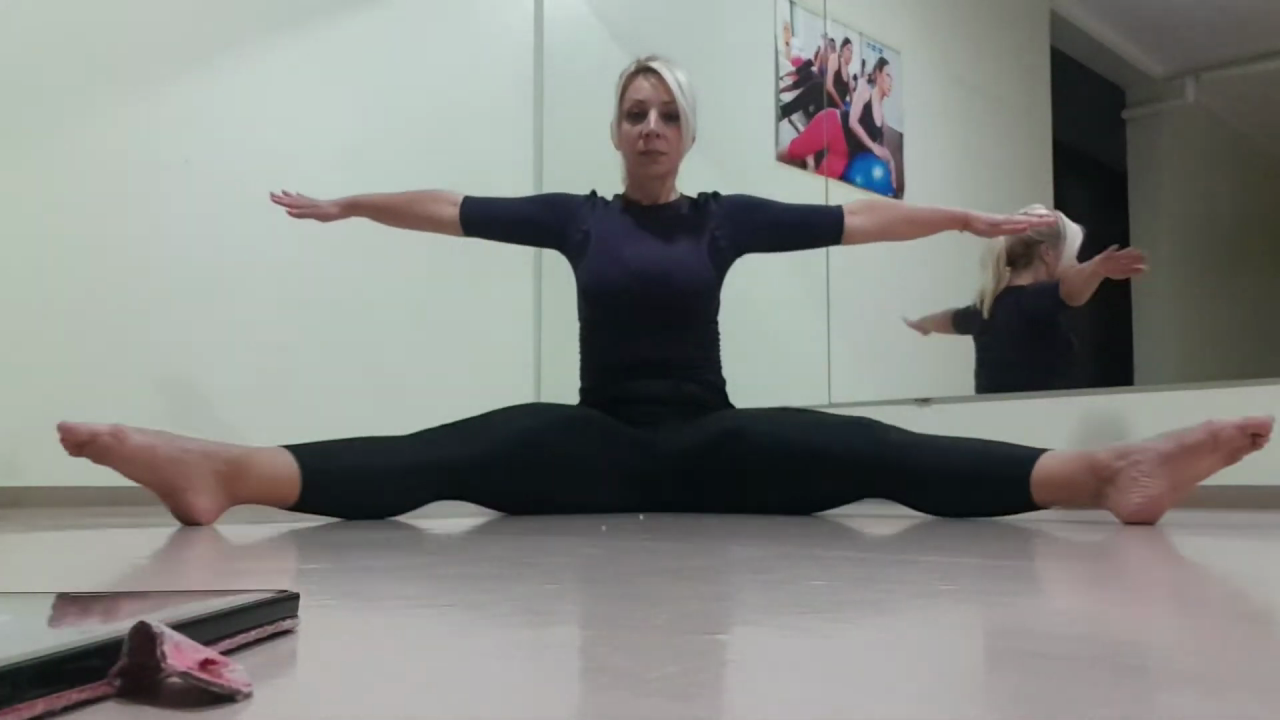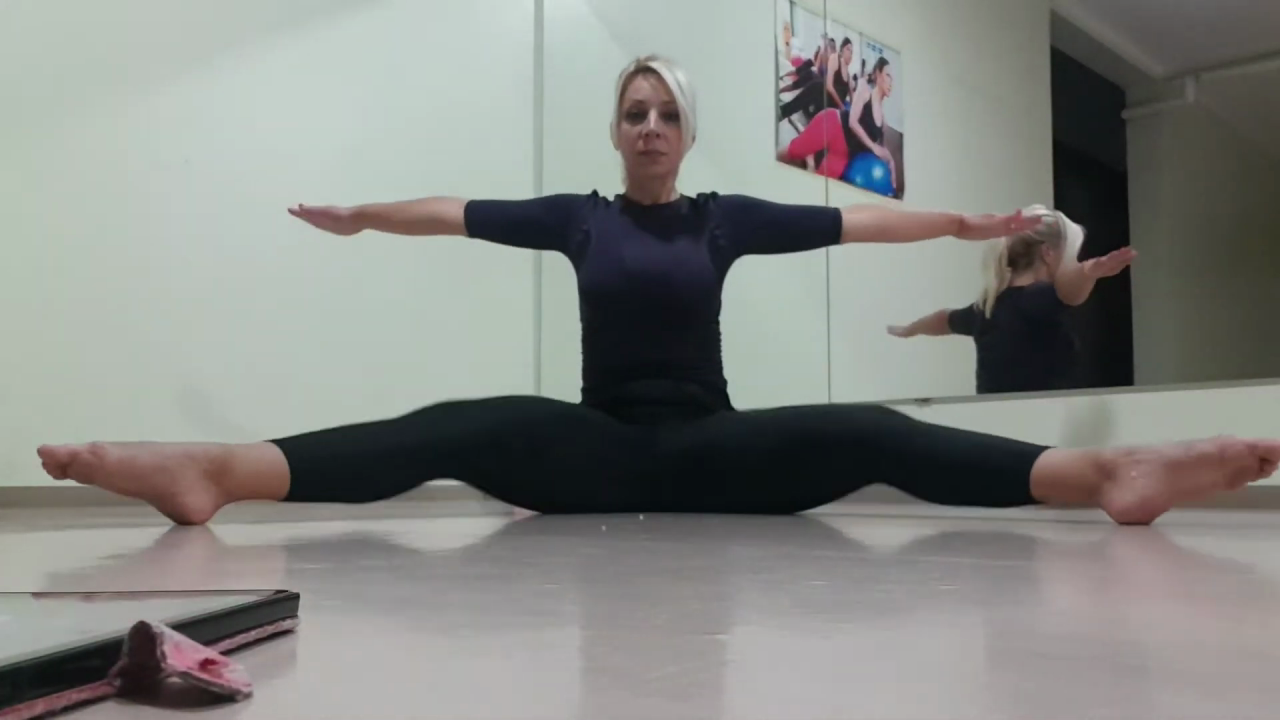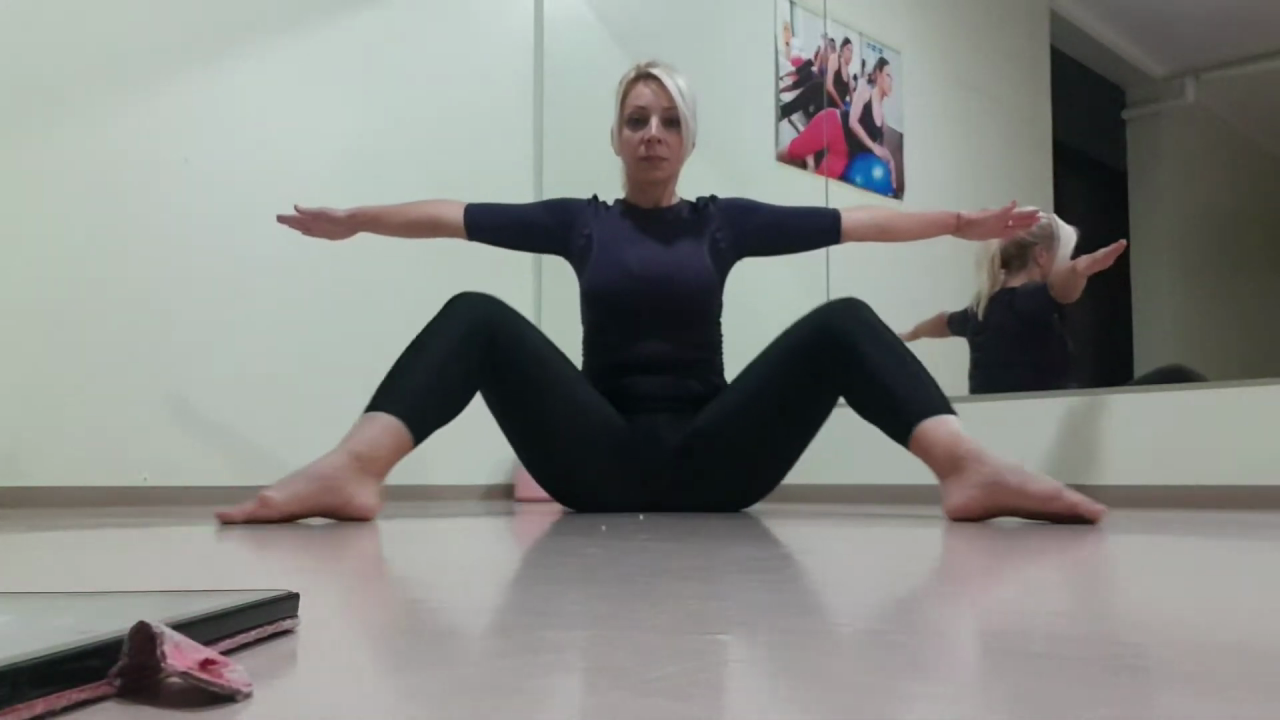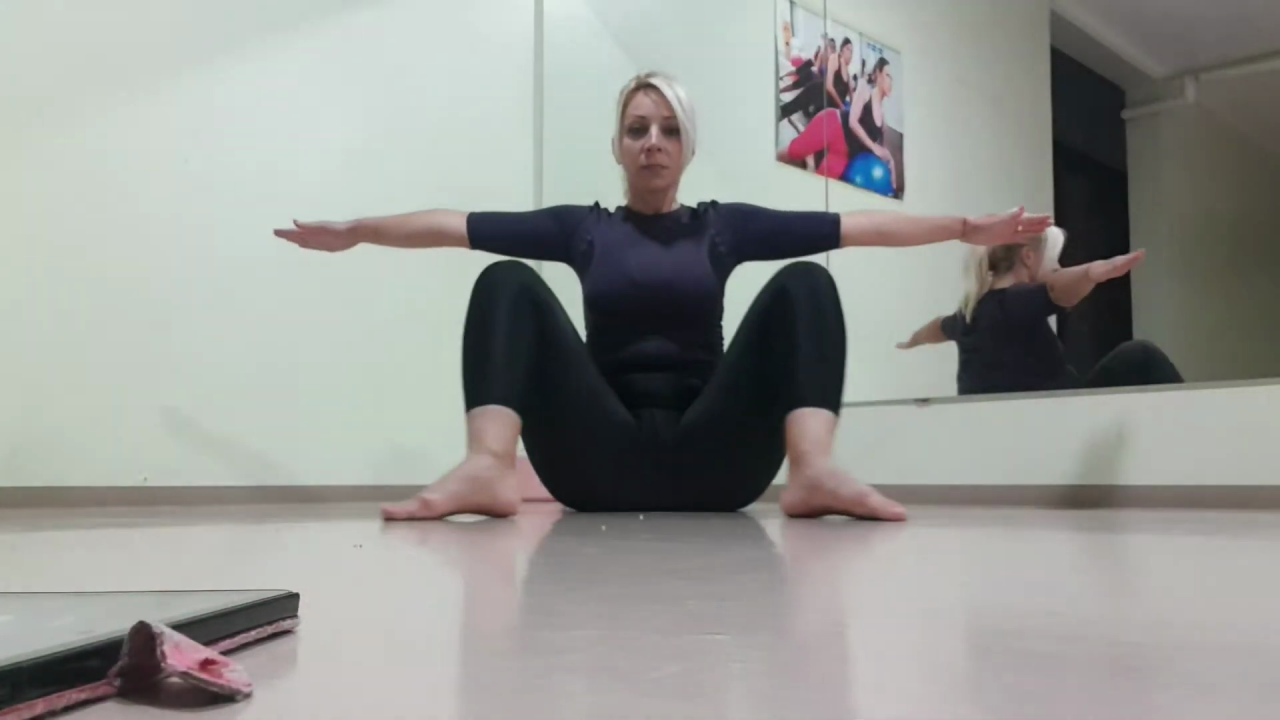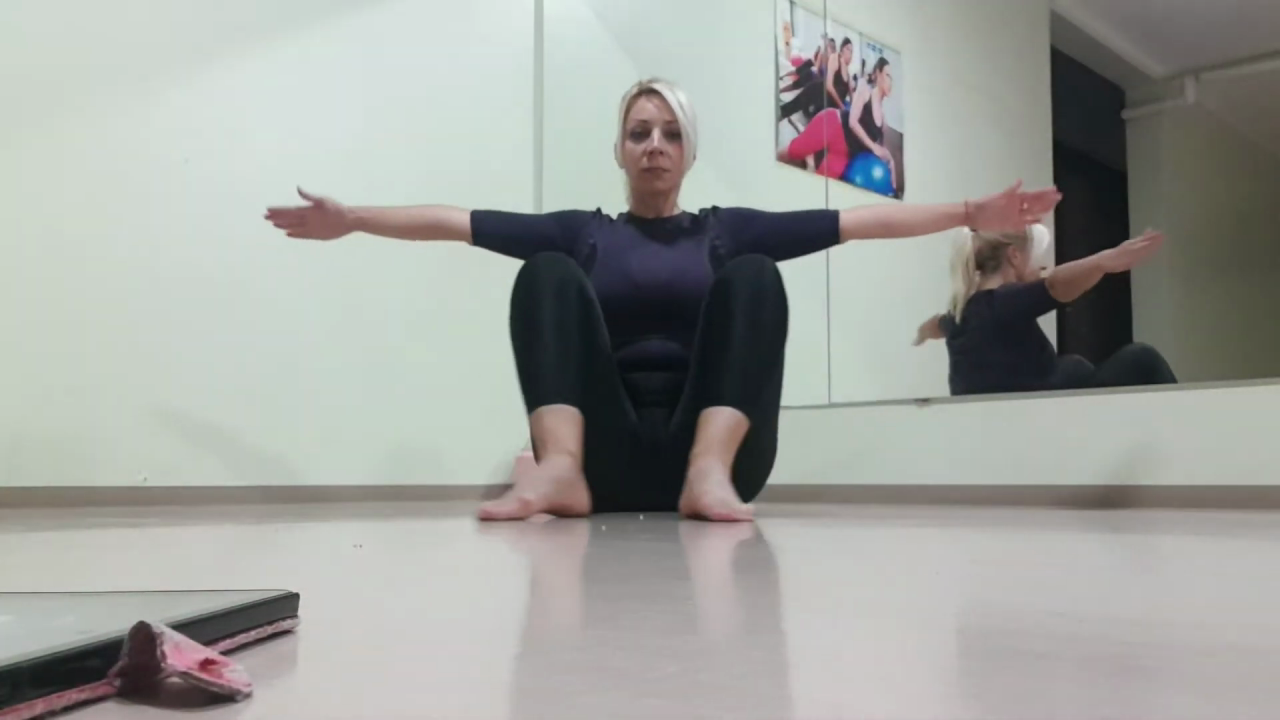
dt=0.4s
person 1, frame 1
left shoulder: (724, 218)
right shoulder: (576, 216)
left elbow: (858, 218)
right elbow: (449, 209)
left wrist: (971, 219)
right wrist: (348, 203)
left hip: (707, 445)
right hip: (603, 446)
left knee: (870, 452)
right knee: (452, 453)
left ankle: (1105, 474)
right ankle: (222, 472)
person 1, frame 2
left shoulder: (724, 217)
right shoulder: (578, 215)
left elbow: (855, 220)
right elbow: (454, 213)
left wrist: (963, 221)
right wrist: (356, 215)
left hip: (711, 453)
right hip: (600, 456)
left knee: (875, 433)
right knee: (452, 427)
left ankle: (1111, 471)
right ankle: (205, 470)
person 1, frame 3
left shoulder: (724, 221)
right shoulder: (580, 221)
left elbow: (856, 222)
right elbow: (454, 217)
left wrist: (962, 222)
right wrist: (351, 218)
left hip: (711, 462)
right hip: (601, 461)
left knee: (845, 319)
right knee: (474, 312)
left ankle: (967, 470)
right ankle: (351, 470)
person 1, frame 4
left shoulder: (723, 226)
right shoulder: (582, 227)
left elbow: (858, 225)
right elbow: (454, 225)
left wrist: (966, 227)
right wrist: (351, 230)
left hip: (711, 460)
right hip: (604, 460)
left knee: (803, 280)
right knee: (507, 280)
left ankle: (813, 468)
right ankle: (488, 465)
person 1, frame 5
left shoulder: (725, 230)
right shoulder: (585, 232)
left elbow: (859, 221)
right elbow: (455, 222)
left wrist: (973, 212)
right wrist: (349, 218)
left hip: (709, 440)
right hip: (607, 447)
left knee: (753, 275)
right knee: (548, 273)
left ankle: (710, 472)
right ankle: (562, 470)
person 2, frame 1
left shoulder: (990, 306)
right shoulder: (1035, 300)
left elbow: (953, 319)
right elbow: (1070, 288)
left wrist: (923, 324)
right wrist: (1097, 270)
person 2, frame 2
left shoulder: (988, 307)
right shoulder: (1036, 300)
left elbow: (946, 319)
right elbow: (1067, 288)
left wrist: (910, 329)
right wrist: (1090, 271)
person 2, frame 3
left shoulder: (983, 308)
right shoulder: (1026, 301)
left elbow: (944, 322)
right elbow: (1060, 286)
left wrist: (912, 334)
right wrist: (1081, 268)
person 2, frame 4
left shoulder: (974, 311)
right shoulder: (1018, 302)
left elbow: (941, 327)
right elbow: (1058, 289)
left wrist: (912, 341)
right wrist: (1096, 271)
right knee: (1139, 358)
person 2, frame 5
left shoulder: (966, 310)
right shoulder: (1002, 304)
left elbow: (940, 324)
right elbow: (1055, 286)
left wrist: (925, 332)
right wrist: (1105, 261)
